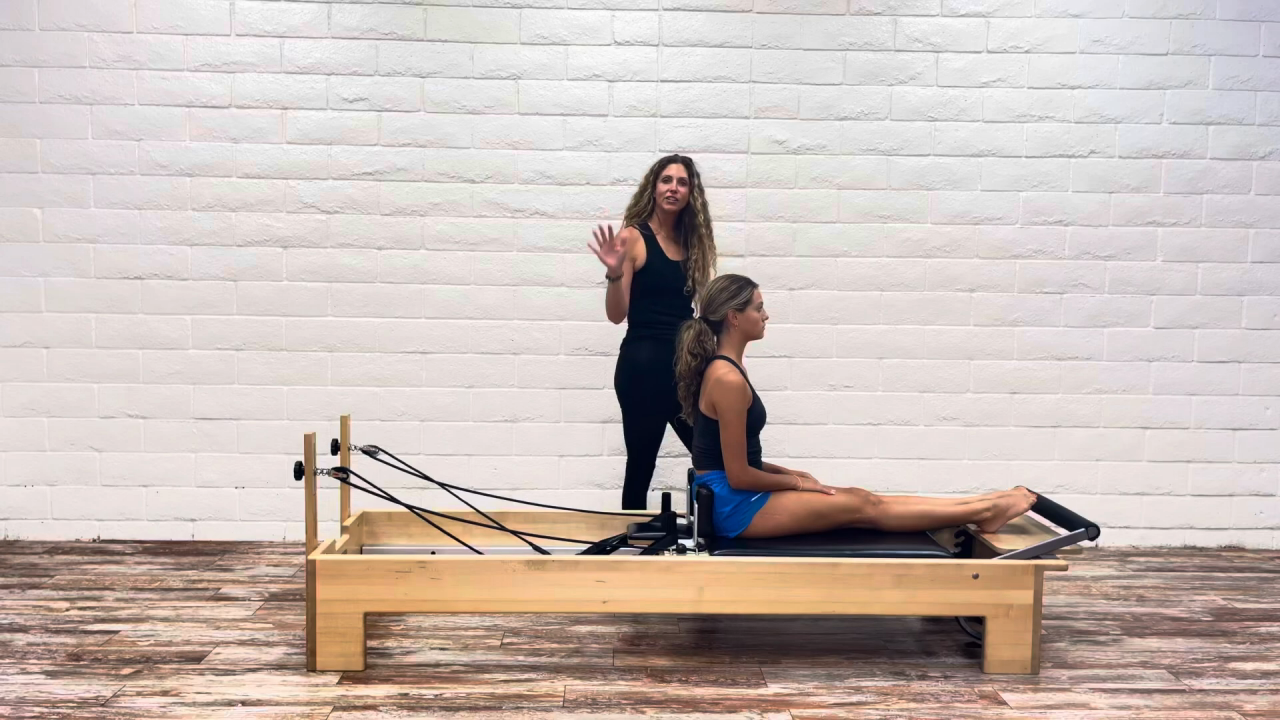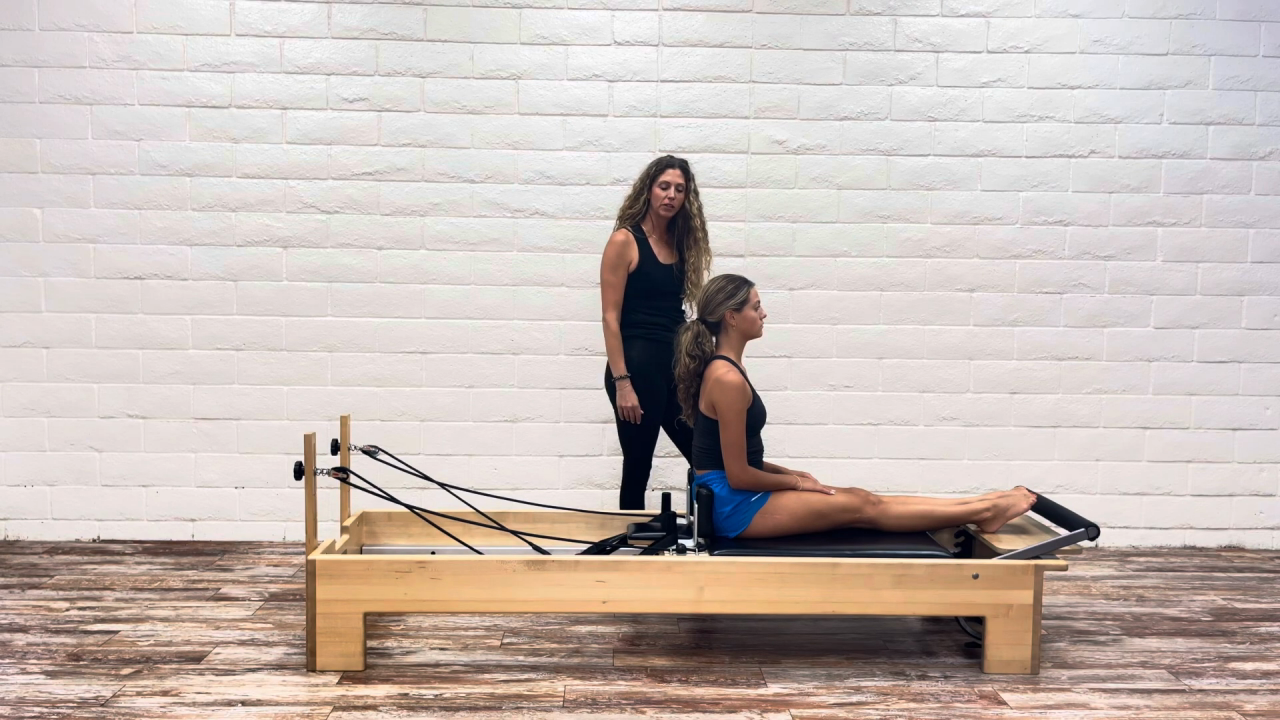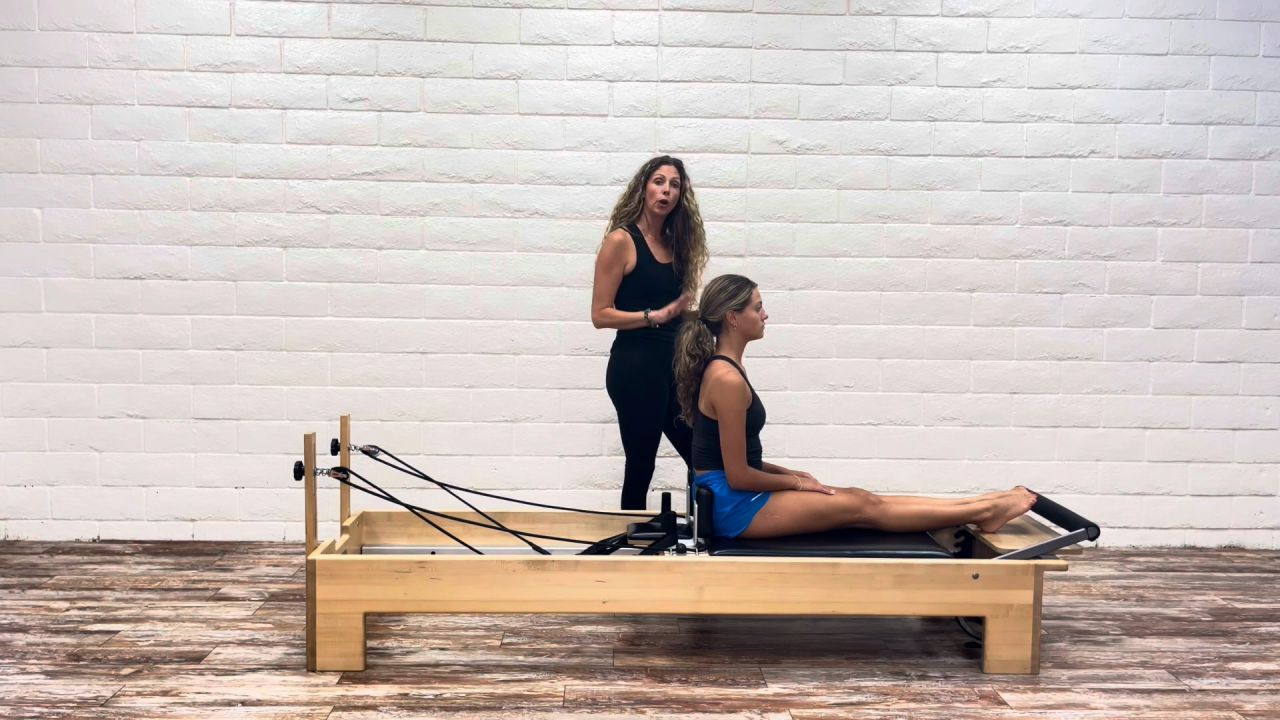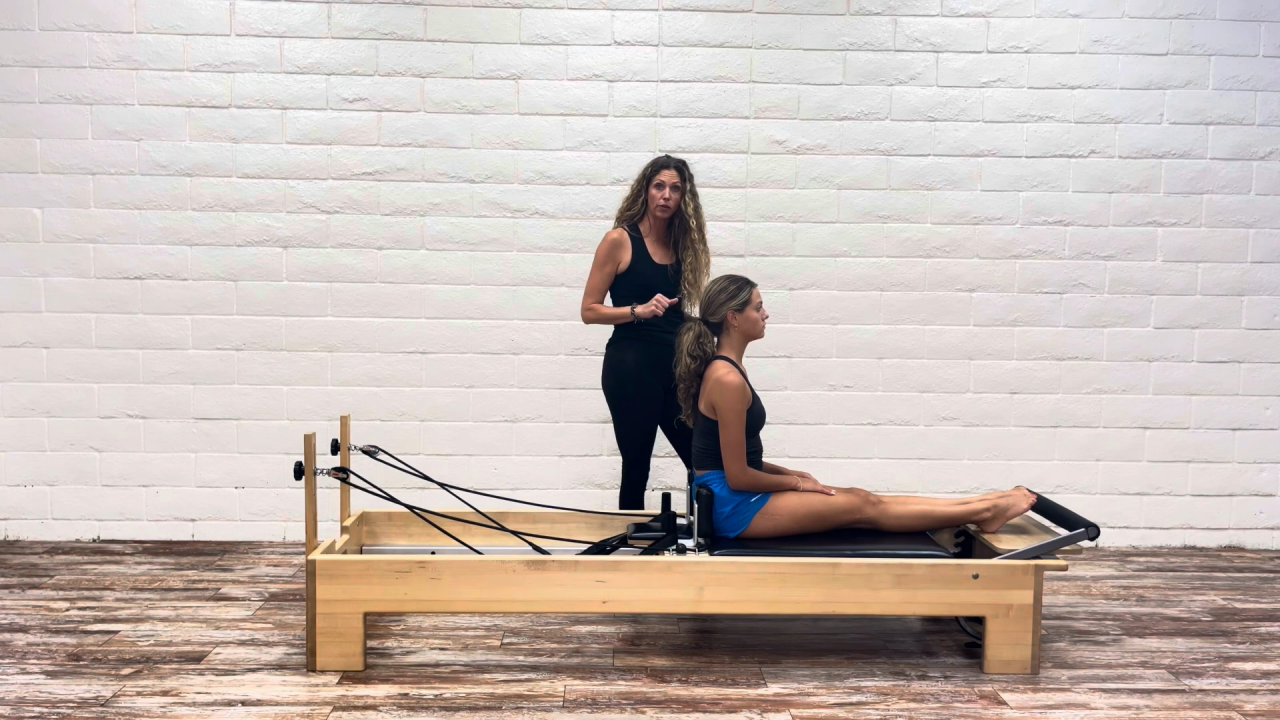
dt=1s
person 1, frame 1
left shoulder: (724, 367)
right shoulder: (729, 380)
right elbow: (739, 475)
left wrist: (787, 473)
right wrist: (796, 483)
left hip: (732, 494)
right hip: (733, 504)
left knee: (860, 497)
right knee: (862, 507)
left ankle: (979, 504)
right ankle: (983, 512)
person 1, frame 2
left shoulder: (724, 368)
right shoulder: (728, 379)
right elbow: (739, 475)
left wrist: (789, 473)
right wrist: (795, 482)
left hip: (731, 493)
right hip: (733, 504)
left knee: (858, 496)
right knee: (862, 507)
left ankle: (980, 505)
right ankle: (983, 513)
person 1, frame 3
left shoulder: (723, 368)
right shoulder: (728, 380)
right elbow: (738, 475)
left wrist: (788, 473)
right wrist: (795, 482)
left hip: (731, 494)
right hip: (733, 504)
left knee: (860, 497)
right knee: (862, 507)
left ankle: (980, 504)
right ankle: (983, 512)
person 1, frame 4
left shoulder: (724, 368)
right shoulder: (728, 380)
right elbow: (738, 476)
left wrist: (788, 473)
right wrist: (795, 483)
left hip: (732, 494)
right hip: (733, 504)
left knee: (859, 497)
right knee: (861, 507)
left ankle: (979, 504)
right ankle: (982, 513)
person 2, frame 1
left shoulder: (691, 241)
right shoulder: (632, 238)
right elbow: (618, 312)
right wrist: (614, 271)
right hip: (644, 362)
right knee: (641, 466)
person 2, frame 2
left shoulder: (680, 242)
right shoulder: (624, 241)
right elbow: (611, 318)
right wrist: (622, 382)
left hip: (676, 362)
right hip: (639, 363)
right knee: (638, 467)
person 2, frame 3
left shoulder: (673, 242)
right shoulder: (621, 240)
right elbow: (600, 315)
right wrist: (652, 316)
left hip: (672, 362)
right hip: (635, 364)
right knee: (640, 467)
person 2, frame 4
left shoulder: (681, 243)
right shoulder: (619, 240)
right elbow: (589, 310)
right wrist: (640, 310)
left hip: (674, 364)
right hip: (631, 365)
right knee: (636, 467)
